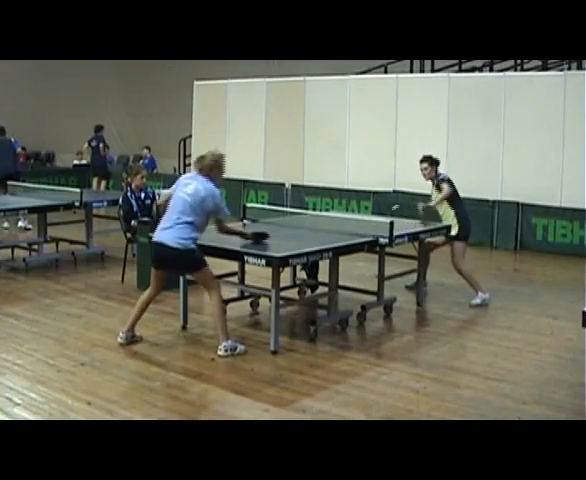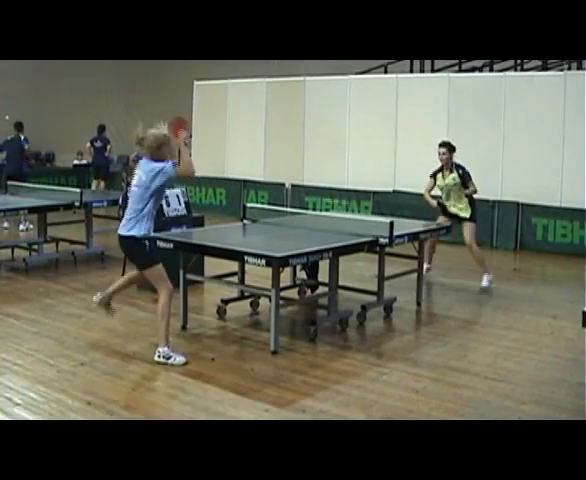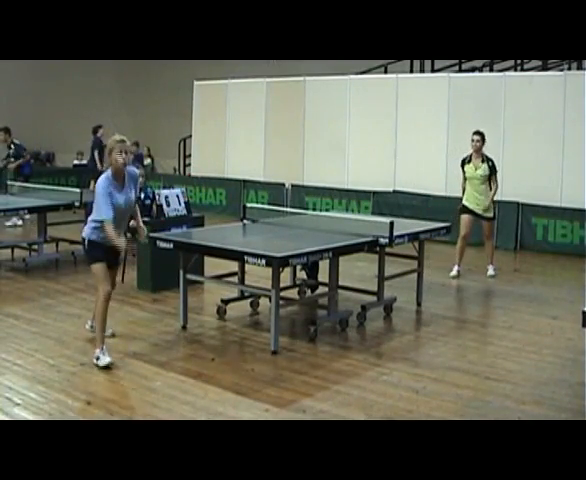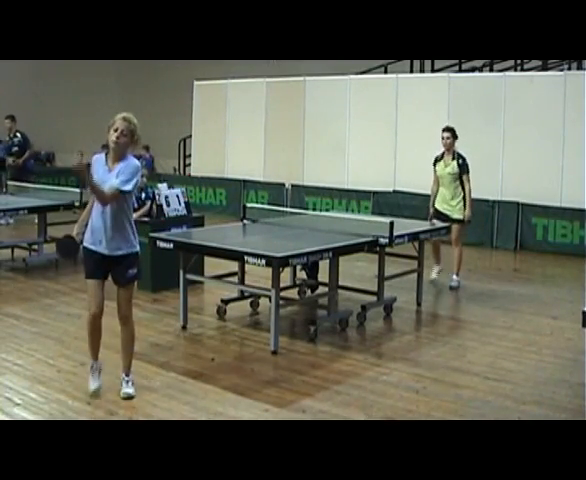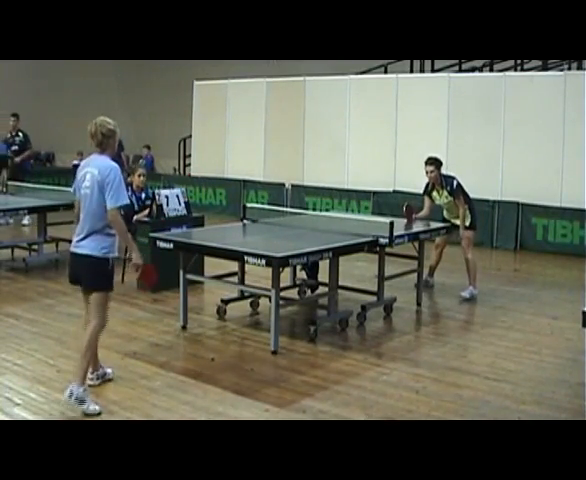
dt=1s
person 1, frame 1
left shoulder: (185, 179)
right shoulder: (212, 193)
left elbow: (163, 203)
right elbow: (222, 228)
right wrist: (243, 234)
left hip: (159, 242)
right hip: (181, 247)
left knee: (154, 288)
right knee: (213, 289)
left ankle: (127, 332)
right ankle: (225, 343)
person 1, frame 2
left shoulder: (144, 165)
right shoulder: (155, 168)
right elbow: (187, 171)
right wrist: (181, 144)
left hip: (126, 233)
right hip: (138, 237)
left knee: (141, 272)
right knee: (165, 289)
left ankle: (105, 296)
right ankle: (163, 350)
person 1, frame 3
left shoulder: (133, 174)
right shoulder: (104, 184)
right elbow: (106, 223)
left wrist: (139, 225)
right wrist: (119, 242)
left hip: (115, 242)
right hip: (95, 239)
left knee: (110, 287)
right knee: (105, 290)
left ankle: (95, 323)
right ankle: (99, 350)
person 1, frame 4
left shoulder: (132, 166)
right shoulder: (98, 160)
left elbow: (107, 198)
left wrist: (86, 176)
right wrist: (80, 226)
left hip: (124, 248)
right hip: (95, 246)
left knee: (125, 315)
right knee: (95, 311)
left ankle: (126, 376)
right ankle: (95, 364)
person 1, frame 5
left shoulder: (84, 166)
right shoulder: (111, 169)
left elbow: (76, 209)
right elbow: (113, 216)
right wrist: (133, 250)
left hip: (78, 250)
right hip: (98, 252)
left knee: (91, 314)
right knee: (98, 322)
left ankle: (95, 370)
right ankle: (77, 388)
person 2, frame 1
left shoulder: (442, 179)
right shoulder: (434, 186)
left elbow: (447, 192)
left wrist: (432, 203)
right wrist: (424, 207)
left hip: (459, 225)
right hip: (449, 225)
left knee: (457, 264)
right knee: (425, 246)
left ankle: (482, 294)
right ankle: (421, 280)
person 2, frame 2
left shoulder: (460, 170)
right shoulder: (436, 173)
left elbow: (474, 190)
right elbow: (426, 193)
left wrist: (462, 192)
right wrist: (432, 202)
left hip: (466, 209)
right hip: (450, 210)
left knee: (470, 243)
right knee: (432, 237)
left ankle: (486, 274)
right ankle: (427, 264)
person 2, frame 3
left shoulder: (489, 162)
right shoulder: (465, 161)
left elbow: (495, 184)
left wrist: (490, 201)
right wrist: (463, 198)
left hip: (485, 204)
right hip: (468, 203)
left knee: (488, 236)
right knee: (463, 235)
left ankle: (490, 265)
right ankle: (457, 266)
person 2, frame 4
left shoulder: (460, 160)
right shoulder: (437, 160)
left elbow: (467, 185)
left wrist: (468, 207)
right wrist: (431, 205)
left hip: (457, 206)
right hip: (440, 205)
left knee: (455, 241)
right knee: (434, 238)
left ankle: (455, 277)
right ankle: (437, 265)
person 2, frame 5
left shoulder: (451, 183)
right shoulder: (429, 187)
left elbow: (462, 207)
right elbow: (426, 211)
left wrist: (462, 229)
right wrist: (415, 216)
left hip: (465, 214)
right hip: (449, 216)
left knee: (466, 250)
right knee: (438, 245)
left ankle: (472, 288)
right ankle: (429, 278)
